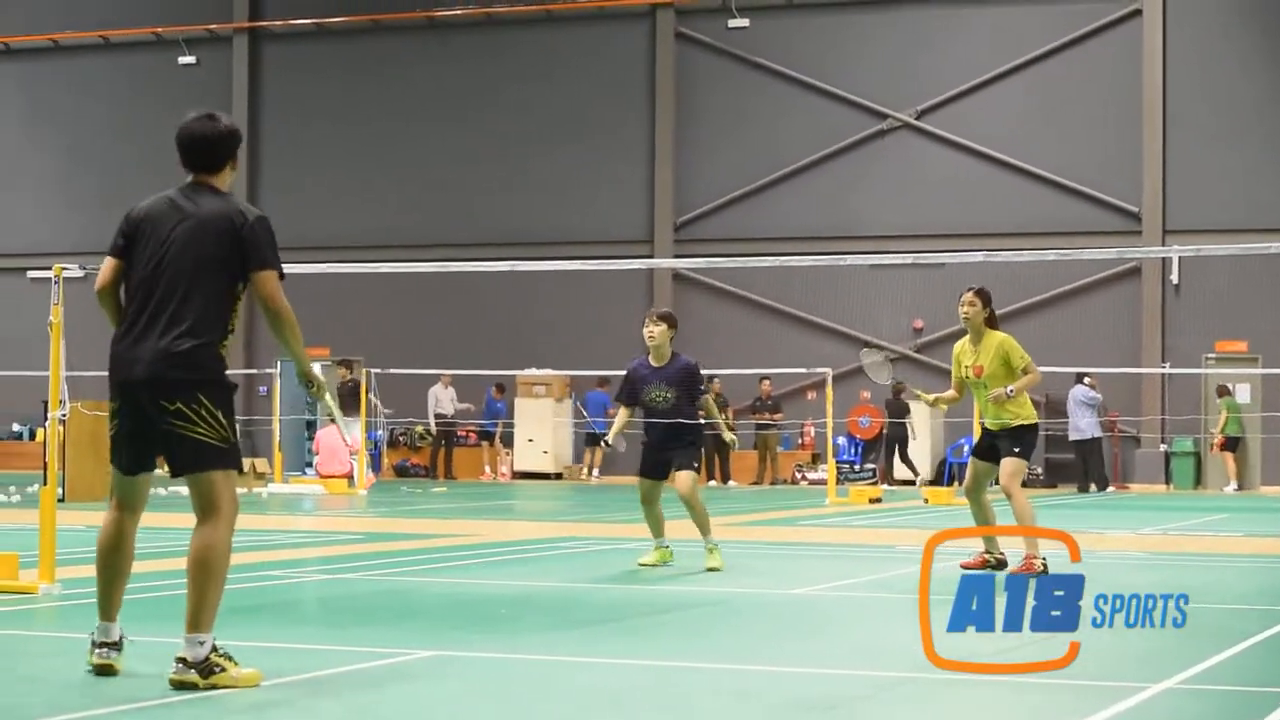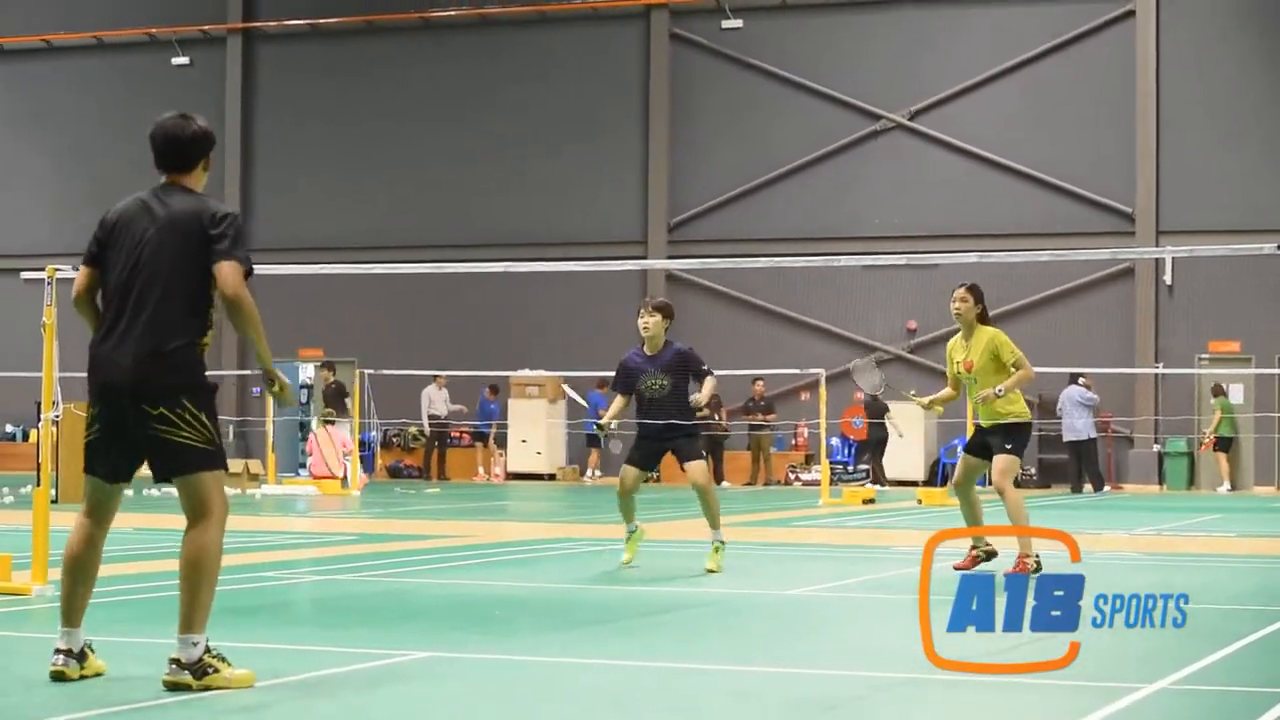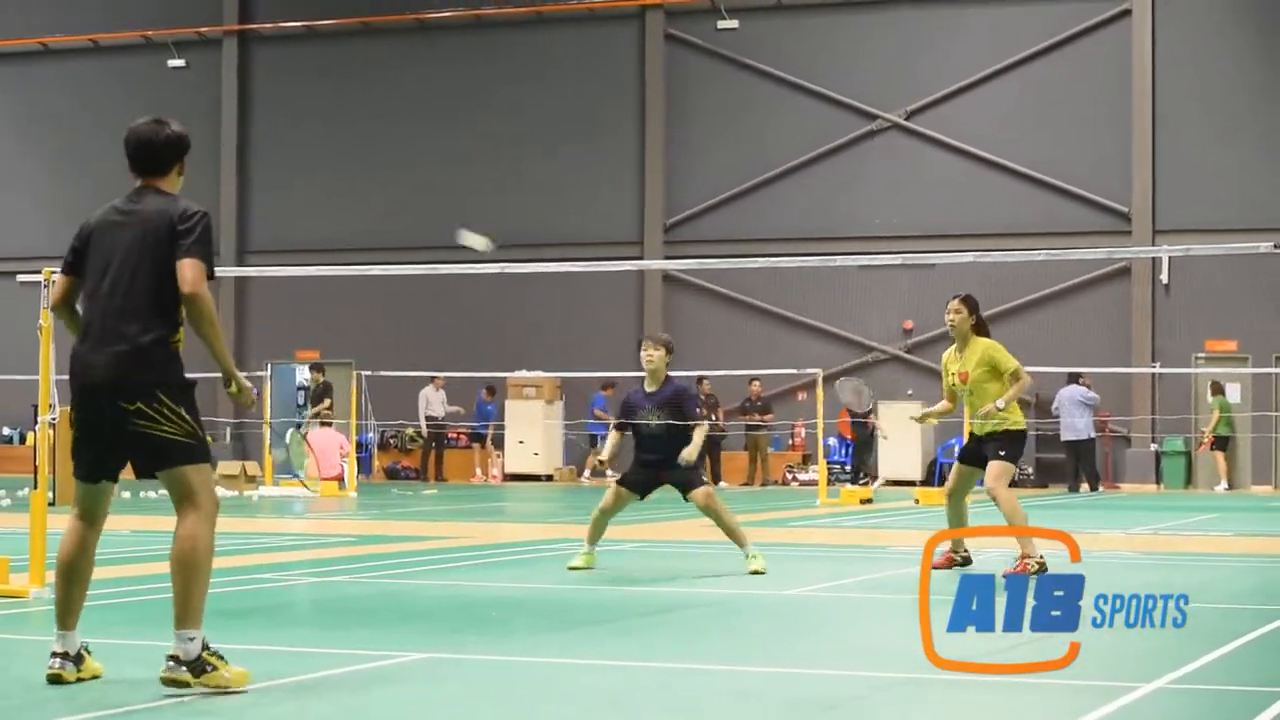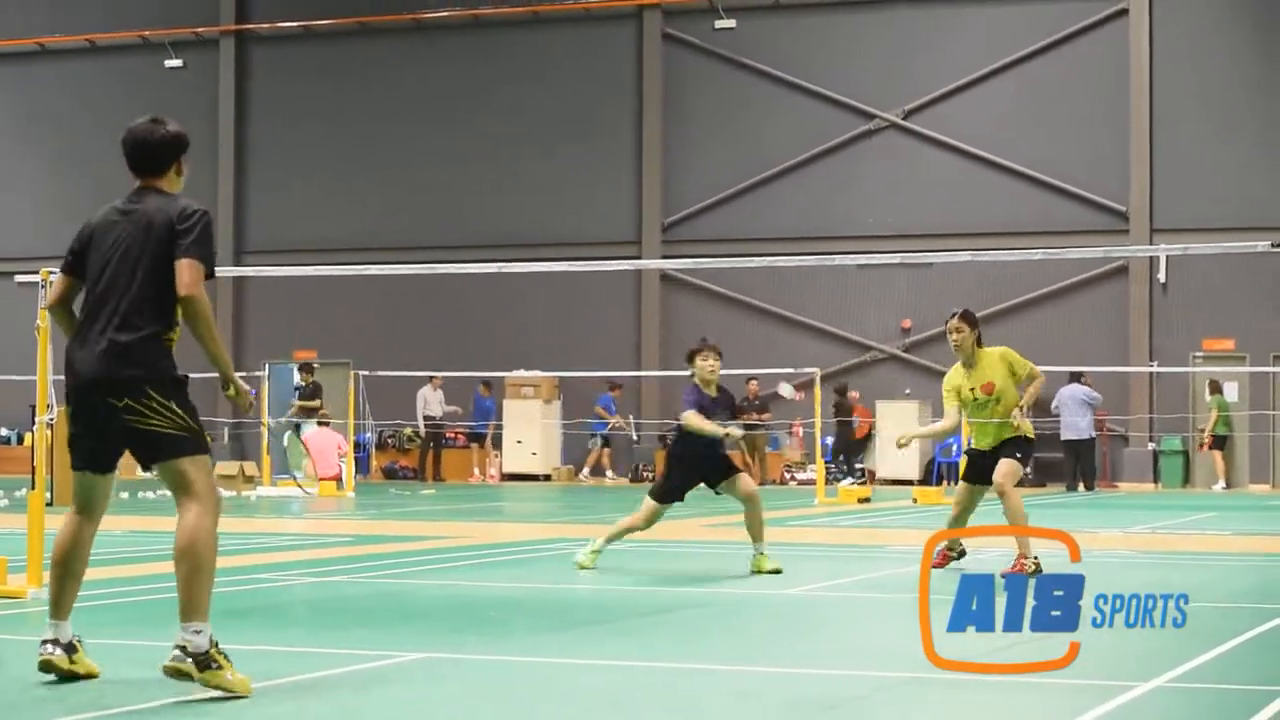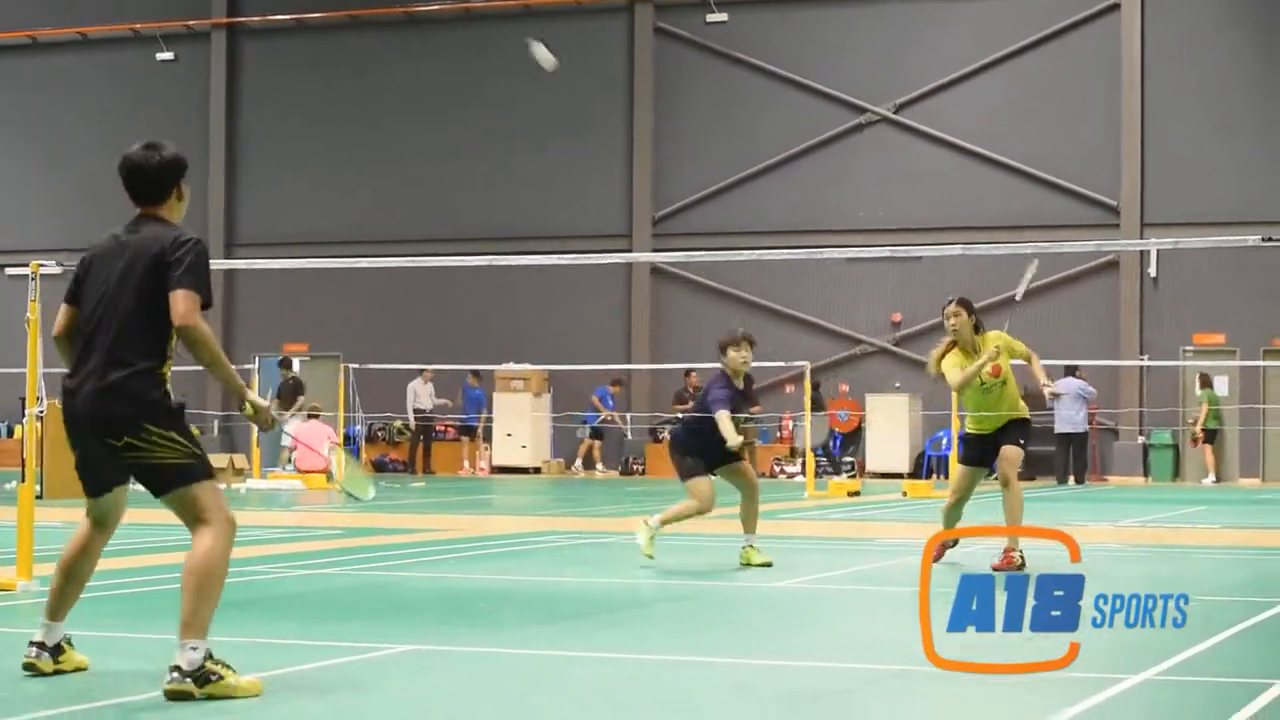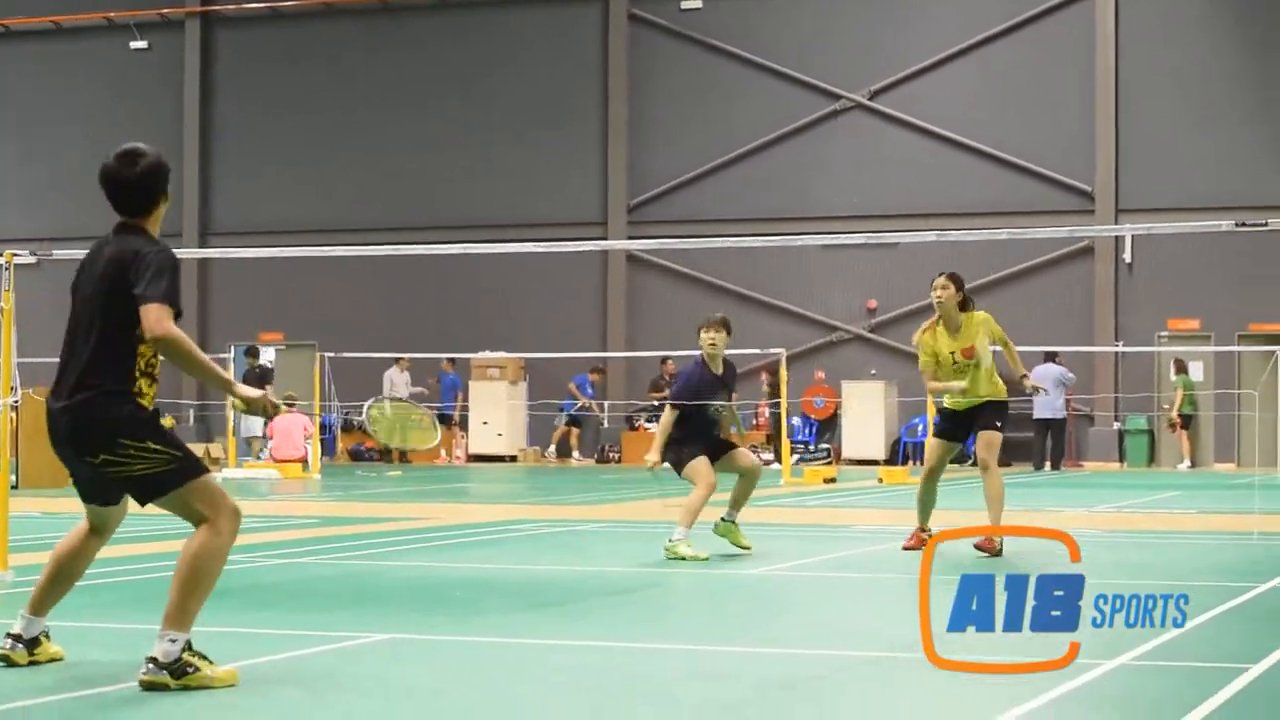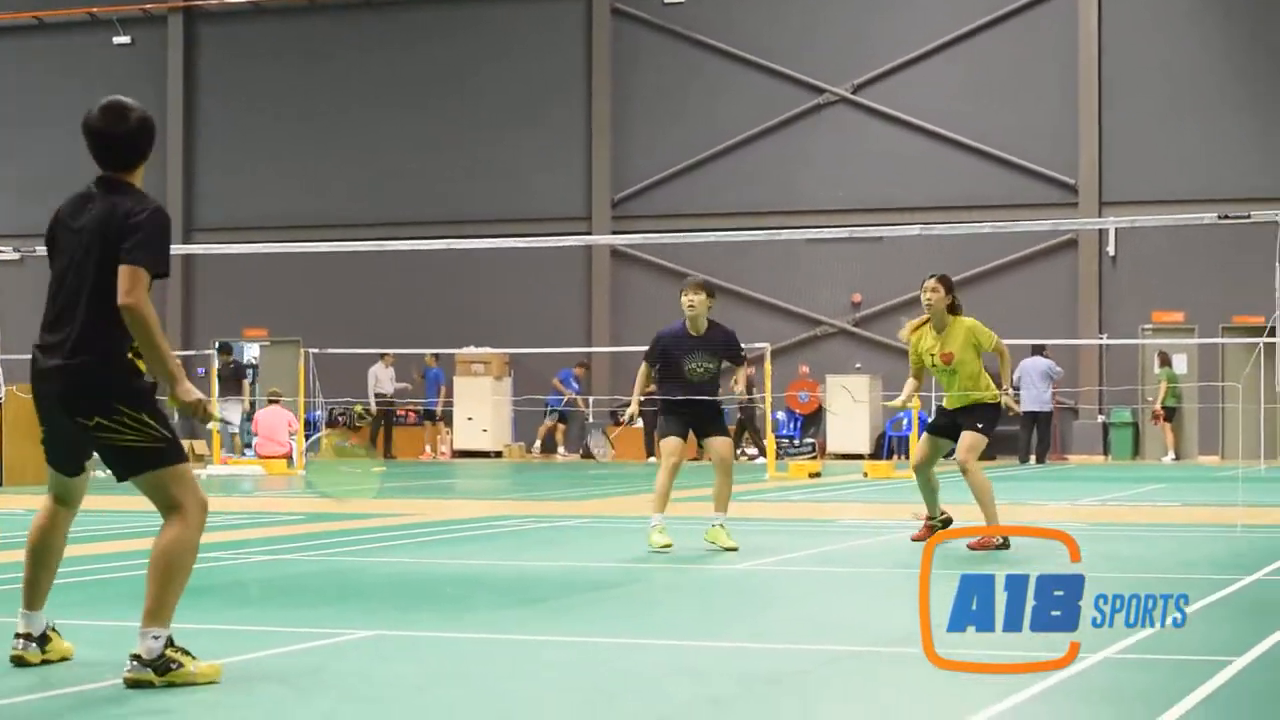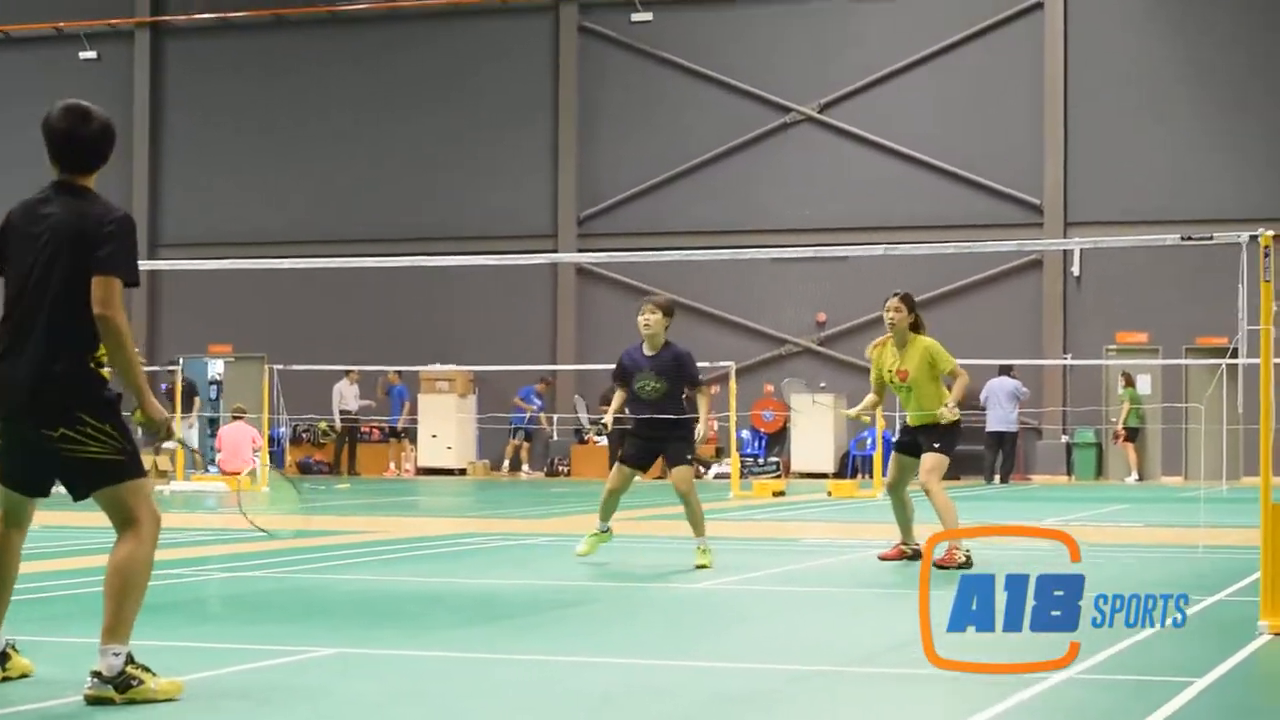
dt=0.2s
person 1, frame 1
left shoulder: (144, 212)
right shoulder: (245, 221)
left elbow: (104, 287)
right elbow: (272, 301)
right wrist: (305, 365)
left hip: (129, 373)
right hip: (191, 376)
left knee: (124, 504)
right knee: (217, 509)
left ankle: (106, 639)
right ankle: (195, 655)
person 1, frame 2
left shoulder: (119, 214)
right shoulder: (215, 217)
left elbow: (81, 294)
right elbow: (233, 291)
right wrist: (269, 366)
left hip: (108, 378)
right hip: (172, 379)
left knee: (95, 511)
right knee: (208, 510)
left ankle: (69, 647)
right ankle: (190, 657)
person 1, frame 3
left shoulder: (98, 221)
right shoulder: (187, 216)
left elbow: (60, 301)
right elbow: (192, 290)
right wrist: (230, 370)
left hip: (89, 377)
right hip: (149, 375)
left knee: (87, 513)
right knee: (198, 503)
left ankle: (66, 651)
right ankle: (188, 652)
person 1, frame 4
left shoulder: (99, 221)
right shoulder: (187, 215)
left elbow: (57, 301)
right elbow: (189, 292)
right wrist: (228, 373)
left hip: (85, 375)
right hip: (141, 373)
left knee: (85, 507)
right knee: (200, 497)
left ankle: (58, 640)
right ankle: (195, 644)
person 1, frame 5
left shoulder: (100, 250)
right shoulder: (182, 246)
left elbow: (61, 332)
right elbow: (186, 322)
right wrist: (242, 391)
left hip: (83, 406)
right hip: (136, 406)
left knee: (101, 521)
right knee: (214, 521)
left ankle: (47, 642)
right ankle: (192, 663)
person 1, frame 6
left shoulder: (95, 256)
right shoulder: (152, 256)
right elbow: (159, 332)
right wrist: (233, 387)
left hip: (67, 418)
right hip: (113, 421)
left knee: (100, 523)
right knee: (219, 516)
right ankle: (168, 655)
person 1, frame 7
left shoulder: (68, 210)
right shoulder: (144, 214)
right elbow: (130, 301)
left wrist: (145, 349)
right wrist: (177, 381)
left hip: (52, 377)
right hip: (106, 383)
left knee: (62, 498)
right knee: (186, 505)
left ankle: (31, 632)
right ankle: (151, 650)
person 1, frame 8
right shoulder: (108, 221)
right elbow: (105, 311)
right wrist: (144, 397)
right hip: (71, 393)
right knee: (139, 520)
right ankle: (111, 668)
person 2, frame 1
left shoulder: (1002, 342)
right shoulder: (960, 349)
left elbow: (1034, 375)
right elbow: (958, 391)
left wrist: (1009, 391)
right wrist: (937, 398)
left hip: (1019, 424)
right hip: (991, 427)
left knee: (1009, 485)
right knee: (972, 488)
left ankle: (1034, 559)
right ankle: (992, 553)
person 2, frame 2
left shoulder: (993, 337)
right shoulder: (953, 345)
left elbow: (1027, 371)
right elbow: (953, 389)
left wrist: (998, 390)
right wrist: (932, 399)
left hip: (1012, 421)
right hip: (985, 424)
left knee: (1001, 483)
right knee: (960, 483)
left ankle: (1028, 558)
right ankle: (981, 546)
person 2, frame 3
left shoulder: (988, 348)
right shoulder: (948, 358)
left elbow: (1024, 379)
right elbow: (950, 402)
left wrist: (999, 404)
right wrist: (929, 413)
left hip: (1007, 430)
right hip: (980, 433)
left knee: (994, 488)
right knee: (952, 492)
left ankle: (1031, 557)
right ankle: (957, 551)
person 2, frame 4
left shoulder: (1001, 355)
right shoulder: (952, 378)
left elbow: (1038, 378)
right elbow: (950, 422)
left wrist: (1022, 407)
right wrist: (915, 434)
left hip: (1017, 437)
right hip: (982, 446)
left knee: (1002, 484)
right knee: (959, 513)
left ankle: (1027, 558)
right ankle: (952, 548)
person 2, frame 5
left shoulder: (997, 339)
right shoulder: (950, 360)
left elbow: (1030, 356)
right elbow: (959, 385)
left wrist: (1044, 383)
right wrist: (983, 361)
left hip: (1013, 420)
right hip: (977, 431)
left knee: (1007, 474)
right knee: (957, 497)
left ankle: (1013, 551)
right ankle: (946, 538)
person 2, frame 6
left shoulder: (981, 321)
right shoulder: (928, 337)
left elbow: (1005, 343)
right elbow: (930, 384)
left wrist: (1023, 375)
right wrist: (956, 386)
left hip: (991, 401)
right hip: (954, 408)
left knee: (986, 460)
right knee: (930, 471)
left ankle: (994, 535)
right ankle: (922, 531)
person 2, frame 7
left shoulder: (969, 327)
right shoulder: (917, 336)
left elbow: (1002, 350)
right elbow: (915, 377)
left wrist: (1005, 391)
right wrist: (903, 398)
left hip: (983, 403)
right hip: (950, 407)
left knee: (965, 460)
right knee: (919, 464)
left ankle: (996, 533)
right ankle: (936, 516)
person 2, frame 8
left shoulder: (927, 346)
right shoulder: (880, 351)
left elbow: (961, 376)
right elbow: (876, 394)
left wrist: (949, 406)
right wrist: (858, 410)
left hip: (940, 424)
right hip: (913, 424)
left knee: (928, 481)
right knee: (893, 485)
left ankle: (958, 551)
right ankle: (909, 544)
person 3, frame 1
left shoulder: (686, 366)
right shoulder: (635, 371)
left elbow: (703, 400)
right elbow: (627, 408)
left wrist: (724, 429)
right wrist: (612, 433)
left hip: (686, 441)
right hip: (654, 444)
left knee: (686, 492)
right knee: (647, 499)
left ankle: (711, 546)
right ankle: (662, 548)
person 3, frame 2
left shoulder: (681, 353)
right shoulder: (629, 361)
left elbow: (709, 377)
right elbow: (623, 396)
left wrist: (705, 394)
right wrist: (608, 418)
left hip: (683, 430)
right hip: (648, 434)
left knee: (701, 481)
right knee: (625, 487)
left ankle: (717, 542)
right ankle: (632, 533)
person 3, frame 3
left shoulder: (679, 391)
right shoulder: (632, 398)
left elbow: (701, 424)
right elbow: (618, 430)
left wrist: (694, 447)
right wrist: (606, 453)
left hip: (679, 462)
right hip: (646, 464)
left knee: (709, 504)
right knee: (606, 507)
left ankle: (751, 554)
right ankle: (588, 552)
person 3, frame 4
left shoulder: (726, 396)
right shoulder: (691, 396)
right elbow: (688, 420)
right wrist: (723, 431)
left hip: (714, 461)
right hip: (681, 465)
left knee: (751, 493)
right knee: (644, 519)
left ankle: (760, 555)
right ankle: (597, 546)
person 3, frame 5
left shoulder: (747, 381)
right shoulder: (719, 388)
right elbow: (721, 415)
left wrist: (735, 440)
right wrist: (733, 438)
left hip: (714, 444)
right hip: (687, 444)
left knee: (751, 485)
right knee: (704, 502)
left ankle: (749, 547)
right ankle: (652, 525)
person 3, frame 6
left shoulder: (729, 369)
right shoulder: (691, 375)
right elbow: (670, 412)
left wrist: (740, 427)
right wrist: (655, 450)
left hip: (709, 437)
right hip: (681, 440)
left knee: (752, 467)
right knee: (707, 483)
left ankle: (727, 523)
right ankle: (677, 542)
person 3, frame 7
left shoulder: (723, 335)
right shoulder: (668, 336)
left elbow: (741, 363)
right elbow: (647, 367)
left wrist: (740, 384)
right wrist: (635, 401)
left hip: (708, 409)
right hip: (673, 410)
left knee: (724, 459)
right knee: (671, 462)
left ankle: (717, 527)
right ankle: (656, 527)
person 3, frame 8
left shoulder: (679, 356)
right shoulder: (628, 357)
left elbow: (700, 390)
right elbow: (622, 388)
left wrist: (703, 421)
right wrist: (610, 412)
left hip: (676, 432)
right hip: (640, 433)
left knee: (684, 489)
right knee: (613, 487)
left ankle: (702, 546)
right ankle: (602, 531)
